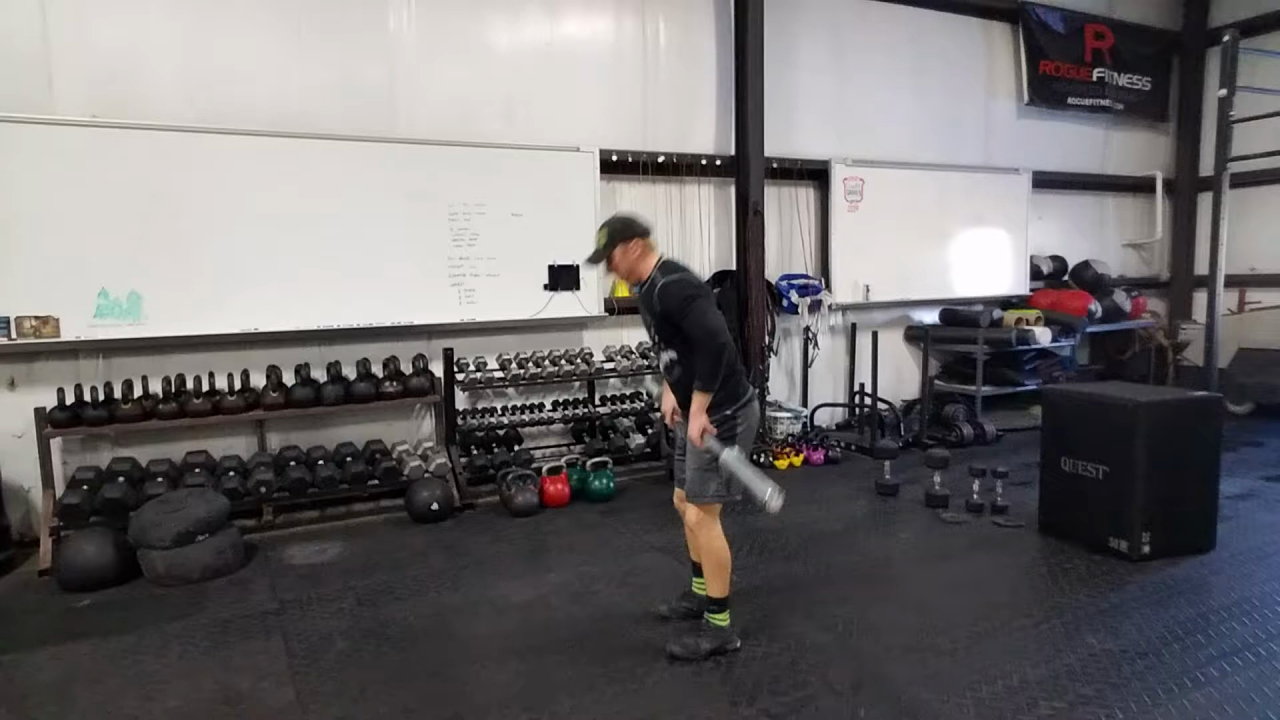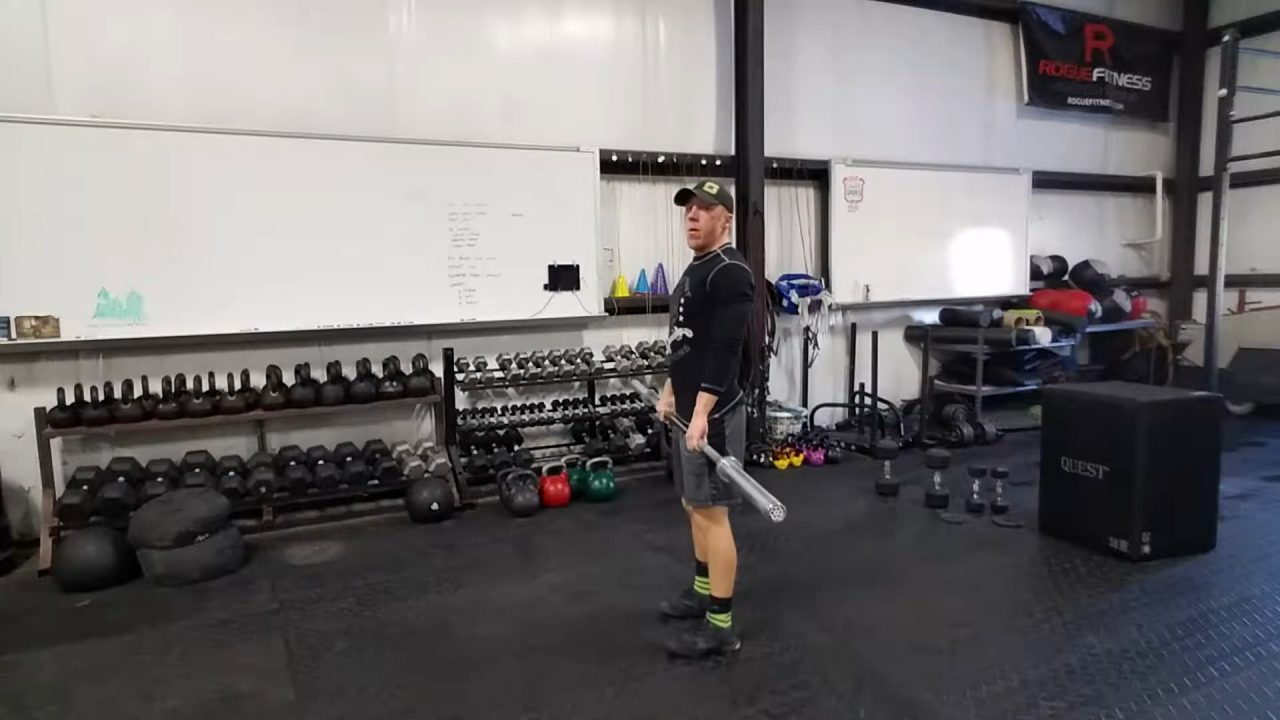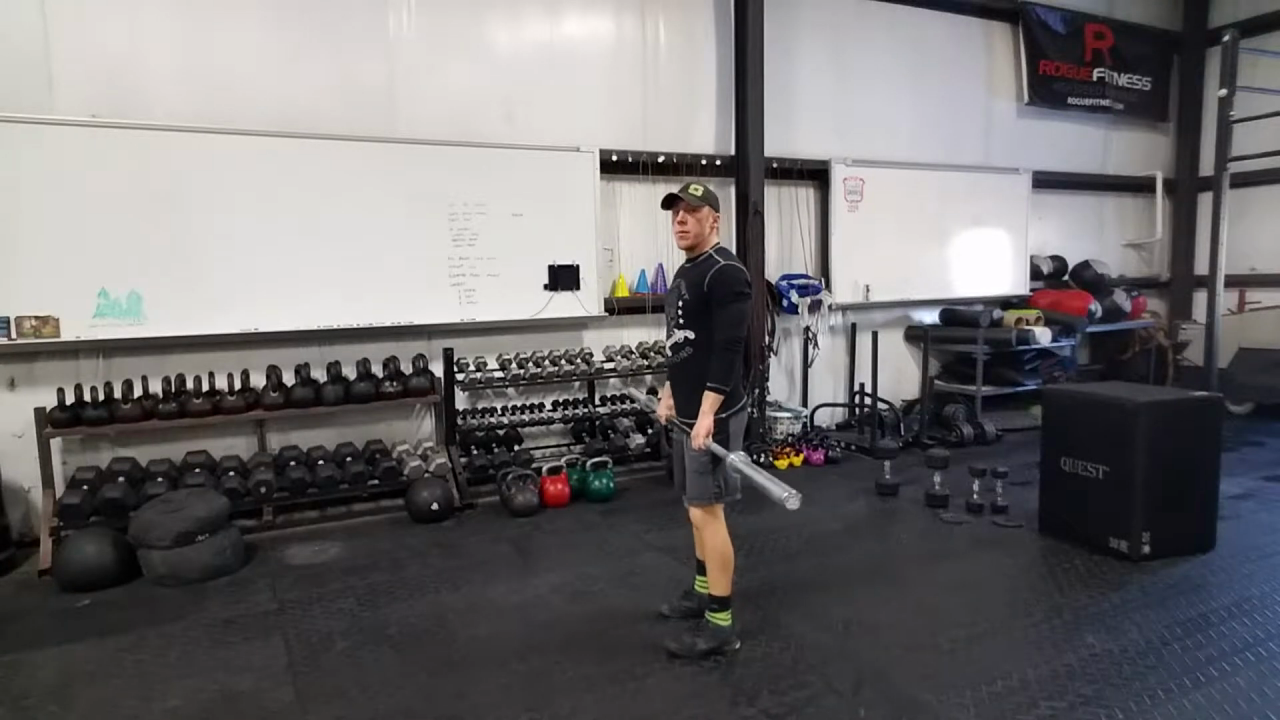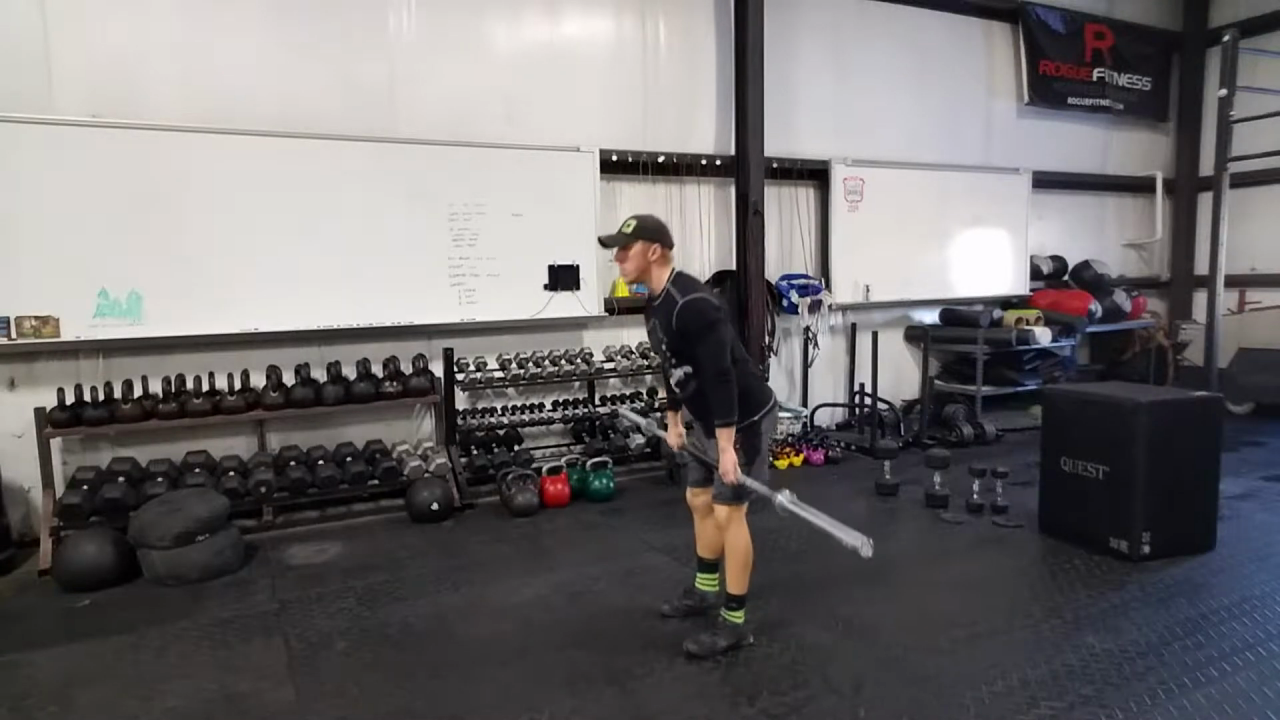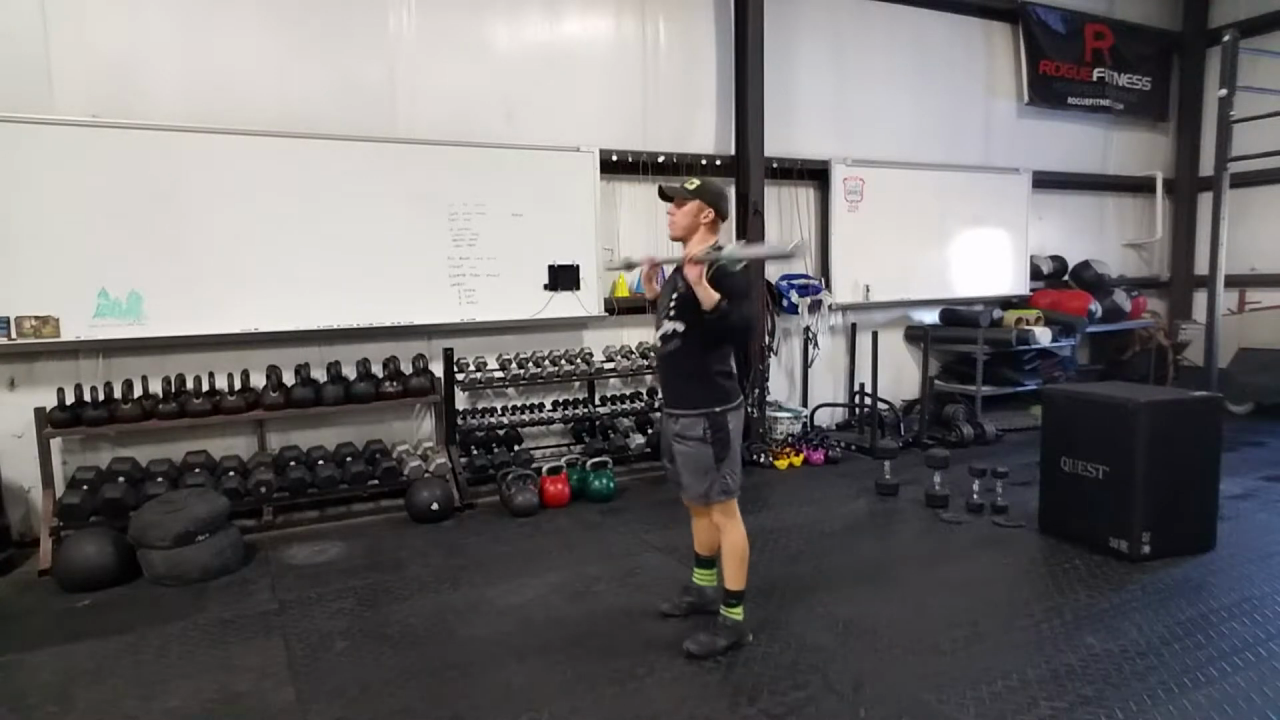
dt=1s
person 1, frame 1
left shoulder: (673, 287)
right shoulder: (654, 287)
left elbow: (715, 344)
left wrist: (699, 412)
right wrist: (670, 394)
left hip: (723, 414)
right hip: (698, 411)
left knee: (701, 515)
right knee: (684, 502)
left ankle: (719, 626)
right ankle: (702, 593)
person 1, frame 2
left shoulder: (730, 272)
right shoulder: (697, 269)
left elbow: (725, 350)
left wrist: (702, 414)
right wrist: (670, 391)
left hip: (712, 413)
right hip: (687, 407)
left knee: (711, 513)
right knee: (693, 506)
left ankle: (720, 625)
right ankle: (702, 592)
person 1, frame 3
left shoulder: (725, 272)
right shoulder: (684, 273)
left elbow: (728, 350)
left wrist: (708, 413)
right wrist: (669, 394)
left hip: (715, 414)
right hip: (687, 410)
left knee: (706, 512)
right knee: (697, 508)
left ankle: (719, 623)
right ankle: (703, 592)
person 1, frame 4
left shoulder: (692, 304)
right shoulder: (655, 304)
left elbow: (721, 376)
left wrist: (727, 447)
right wrist: (673, 422)
left hip: (747, 417)
right hip: (710, 417)
left knee: (728, 511)
right knee: (699, 499)
left ankle: (733, 623)
right ankle: (705, 591)
person 1, frame 5
left shoulder: (721, 271)
right shoulder: (681, 268)
left elbow: (738, 330)
left wrist: (701, 285)
right wrist: (651, 289)
left hip: (710, 412)
right hip: (677, 408)
left knee: (722, 510)
right knee: (696, 503)
left ankle: (733, 619)
right ankle: (703, 588)
